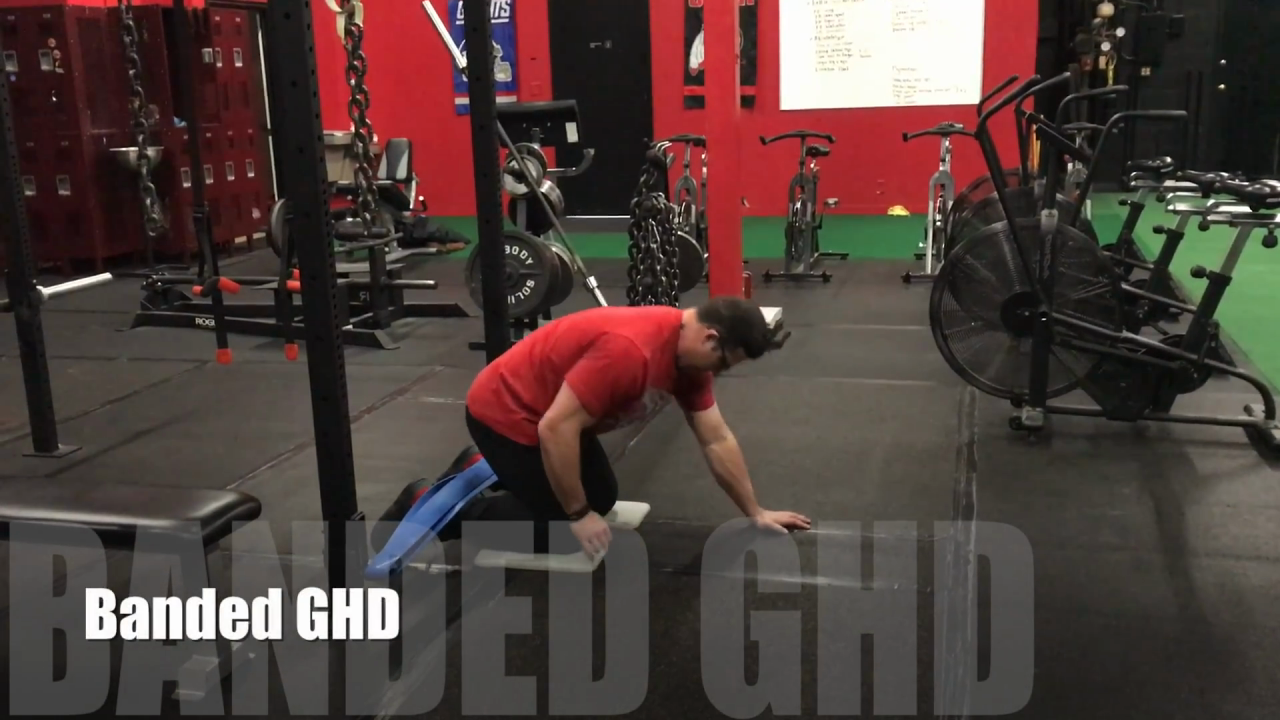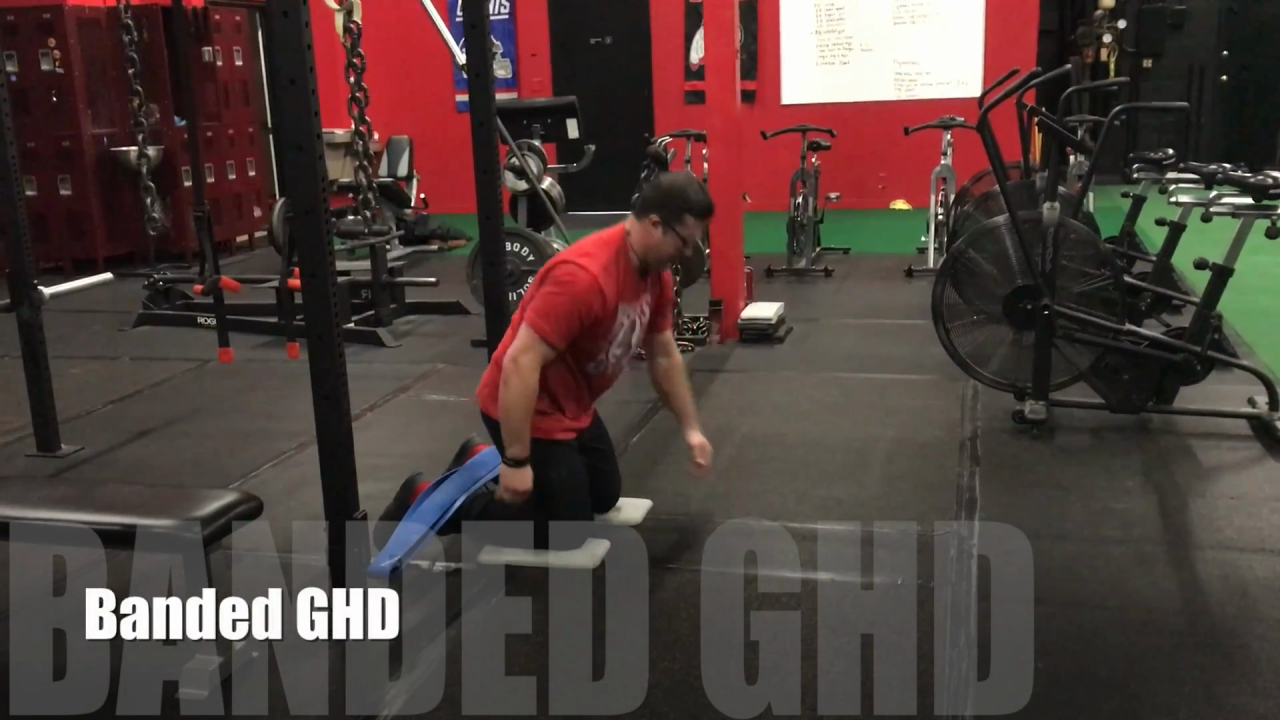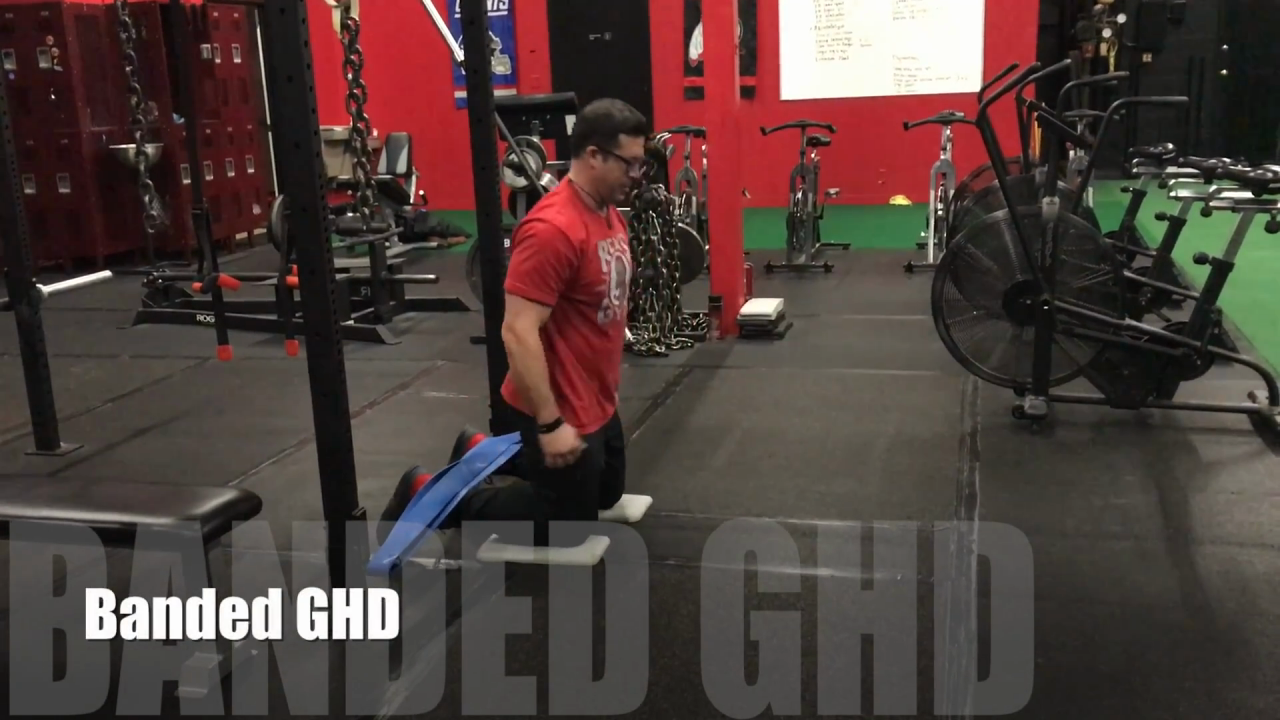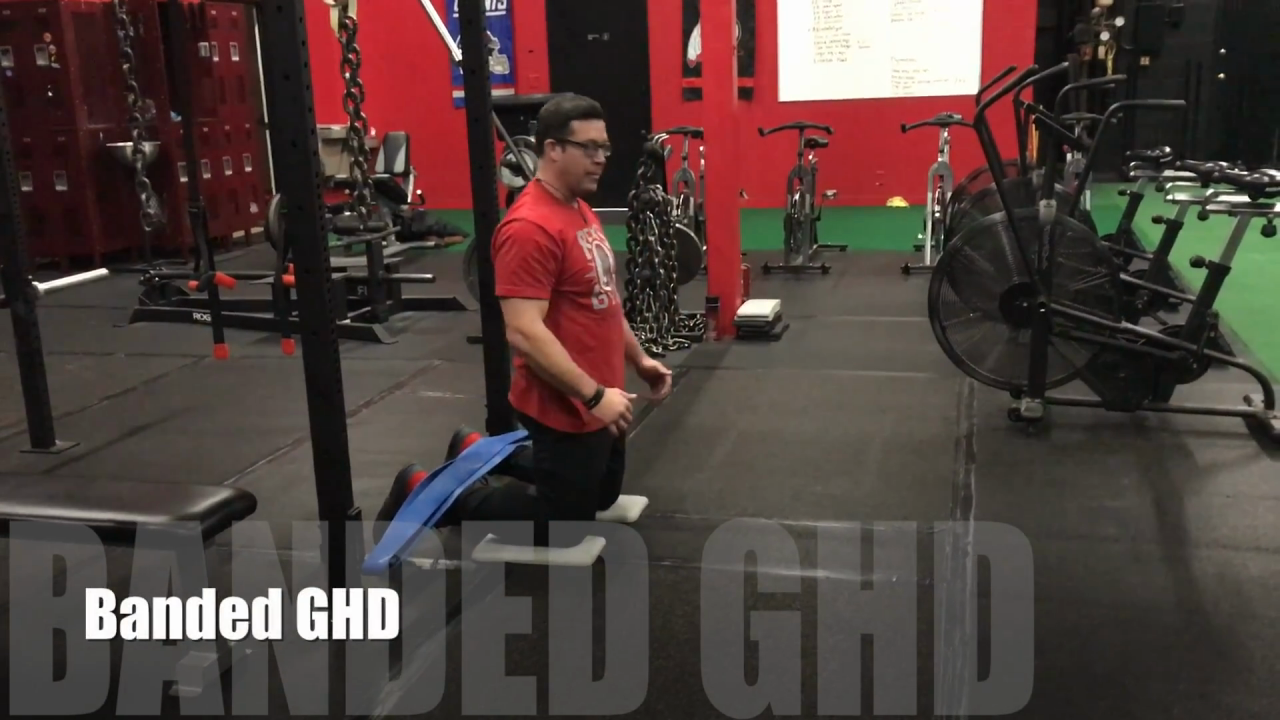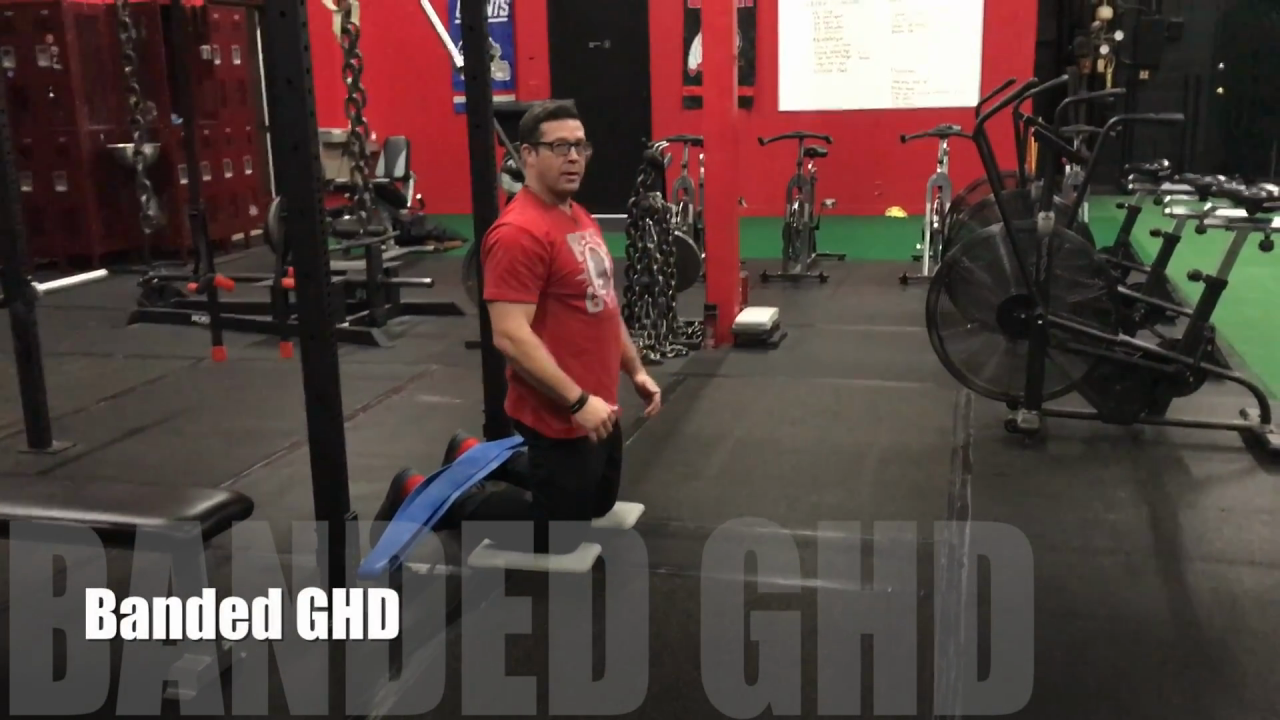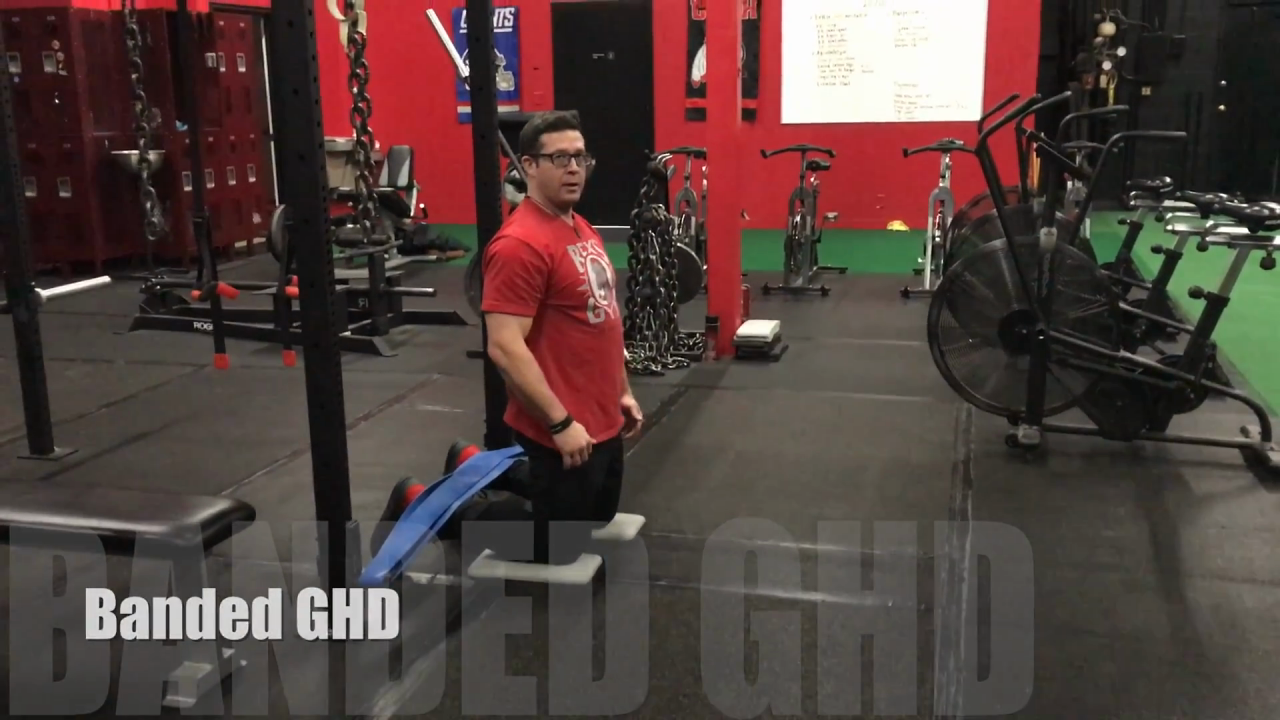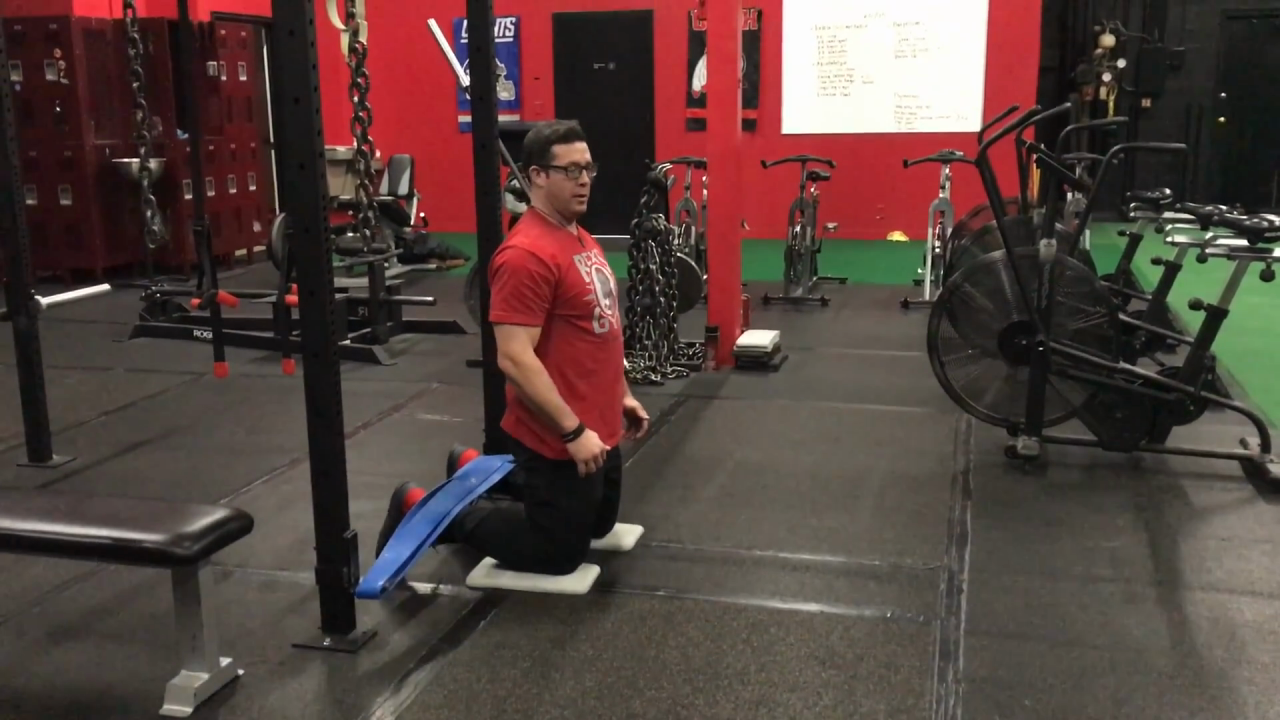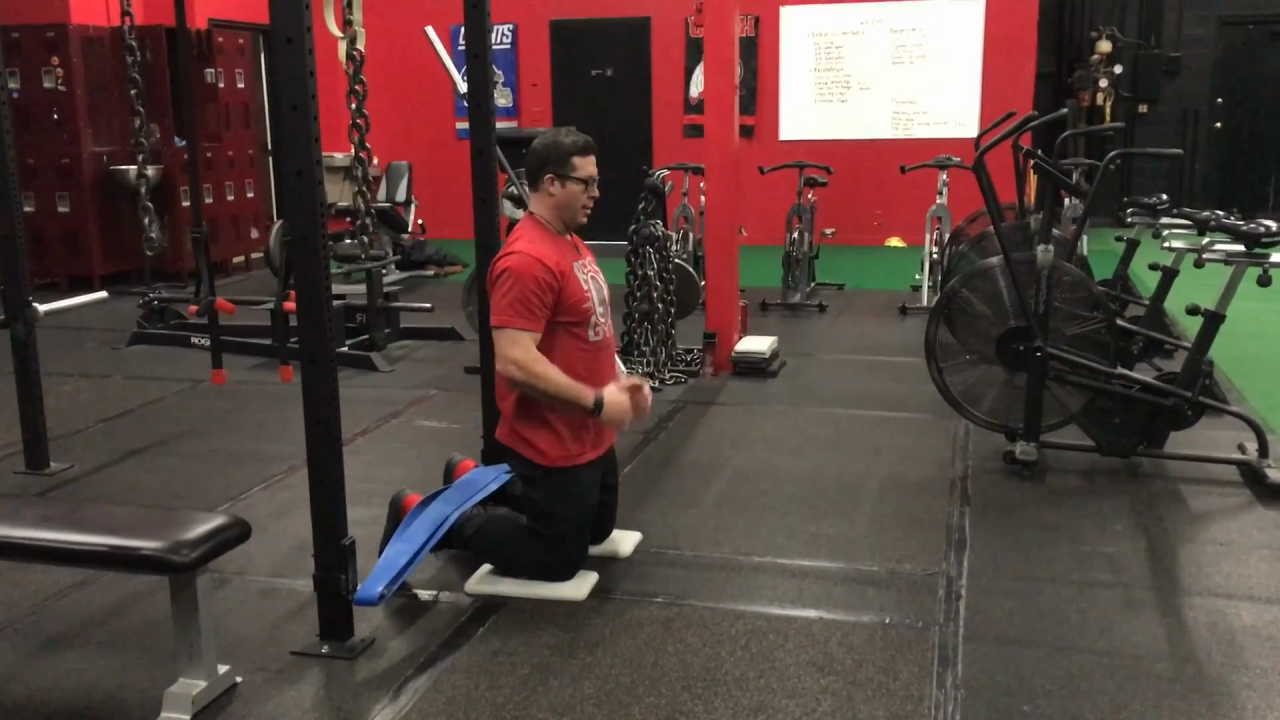
dt=0.3s
person 1, frame 1
left shoulder: (690, 353)
right shoulder: (632, 352)
left elbow: (716, 440)
right elbow: (555, 428)
left wrist: (757, 513)
right wrist: (578, 516)
left hip: (558, 421)
right hip: (507, 416)
left knee: (602, 503)
right knee: (573, 536)
left ankle: (497, 479)
person 1, frame 2
left shoulder: (655, 271)
right shoulder: (584, 276)
left elbow: (664, 355)
right elbow: (520, 365)
left wrist: (690, 429)
right wrist: (516, 461)
left hip: (572, 408)
right hip: (534, 413)
left knee: (606, 498)
right ankle: (454, 505)
person 1, frame 3
left shoulder: (607, 213)
right shoulder: (552, 230)
right elbow: (517, 332)
right wrist: (549, 423)
left hip: (595, 401)
right hip: (563, 410)
left knee: (606, 495)
right knee: (565, 527)
person 1, frame 4
left shoulder: (579, 210)
right shoulder: (530, 228)
right elbow: (523, 333)
left wrist: (639, 358)
right wrist: (594, 395)
left hip: (599, 398)
right hip: (566, 408)
left knee: (602, 495)
right knee: (563, 527)
person 1, frame 5
left shoulder: (580, 218)
right shoulder: (518, 233)
right elbow: (510, 336)
left wrist: (636, 369)
right wrist: (577, 402)
left hip: (598, 405)
right hip: (561, 415)
left knee: (597, 503)
right knee: (558, 535)
person 1, frame 6
left shoulder: (582, 229)
right shoulder: (520, 245)
right elbow: (505, 348)
left wrist: (623, 392)
right wrist: (560, 424)
left hip: (599, 418)
right hip: (563, 427)
left knee: (597, 516)
right knee: (559, 546)
person 1, frame 7
left shoulder: (581, 237)
right shoulder: (526, 254)
right elbow: (514, 359)
left wrist: (624, 393)
right wrist: (573, 432)
left hip: (597, 426)
right hip: (558, 436)
left knee: (597, 524)
right knee: (558, 553)
person 1, frame 8
left shoulder: (571, 243)
right shoulder: (528, 260)
right elbow: (515, 363)
left wrist: (617, 383)
right wrist: (597, 402)
left hip: (590, 434)
right hip: (552, 442)
left knee: (596, 531)
right knee: (558, 561)
